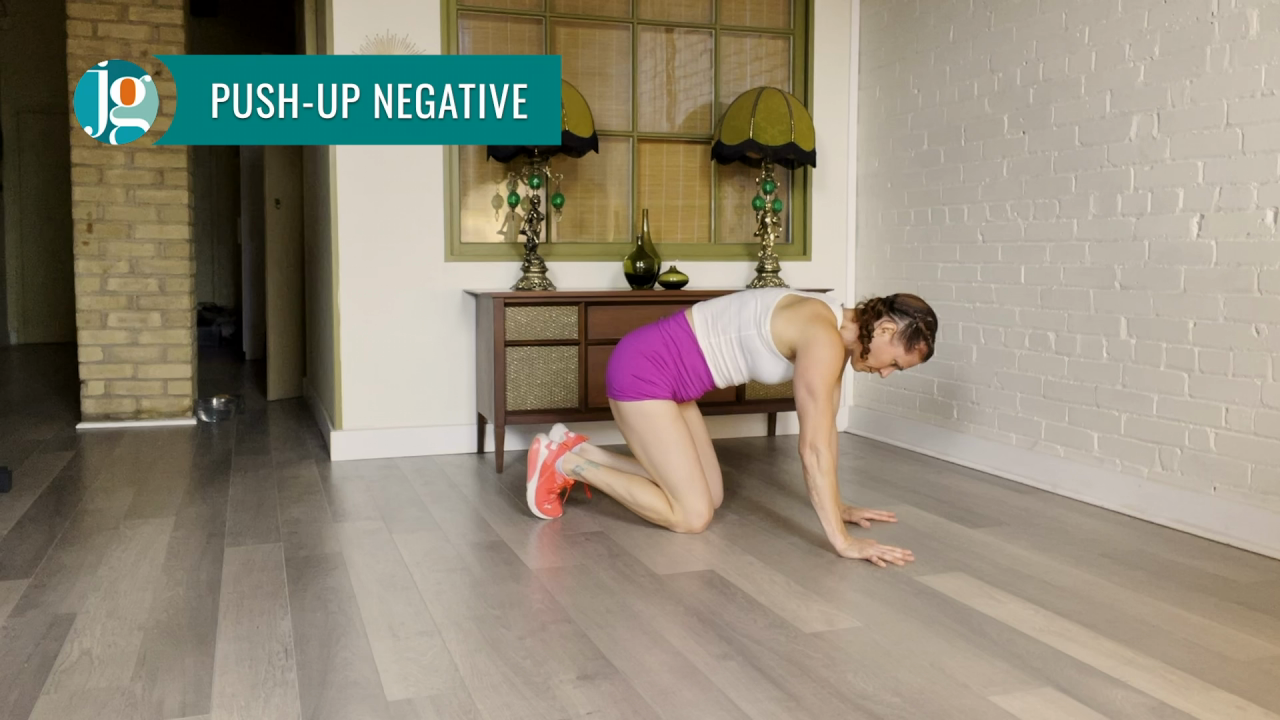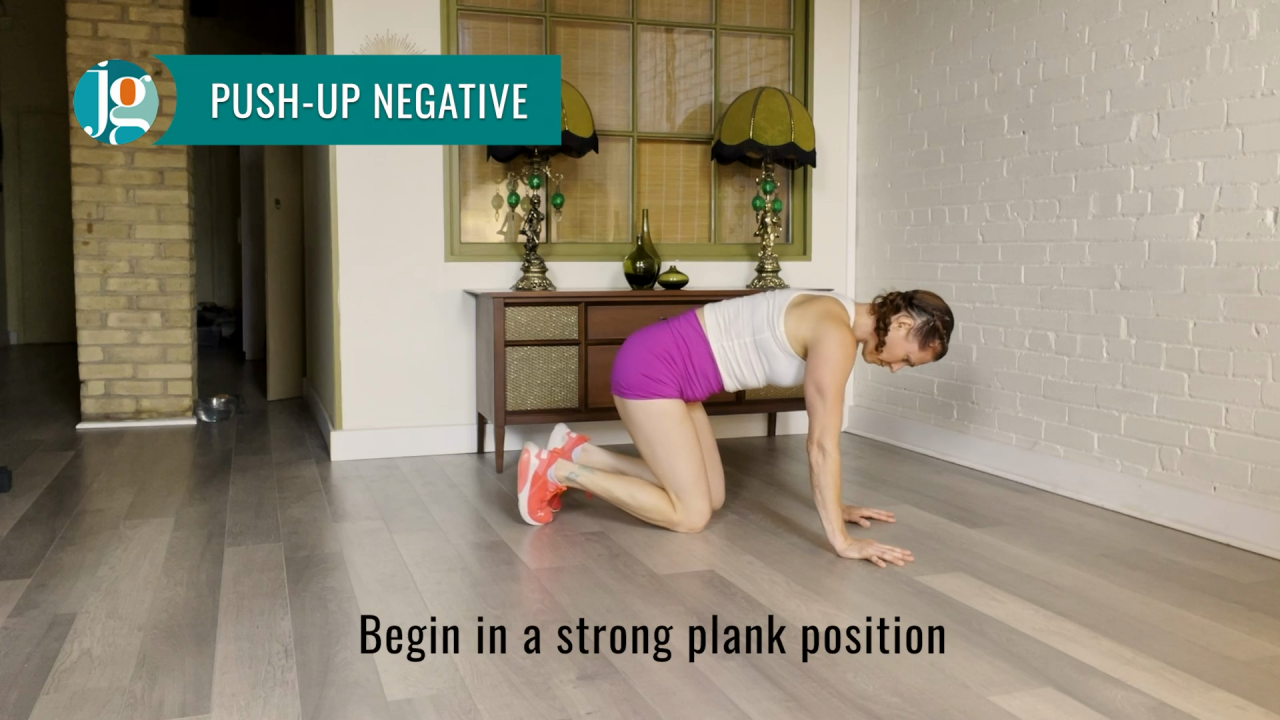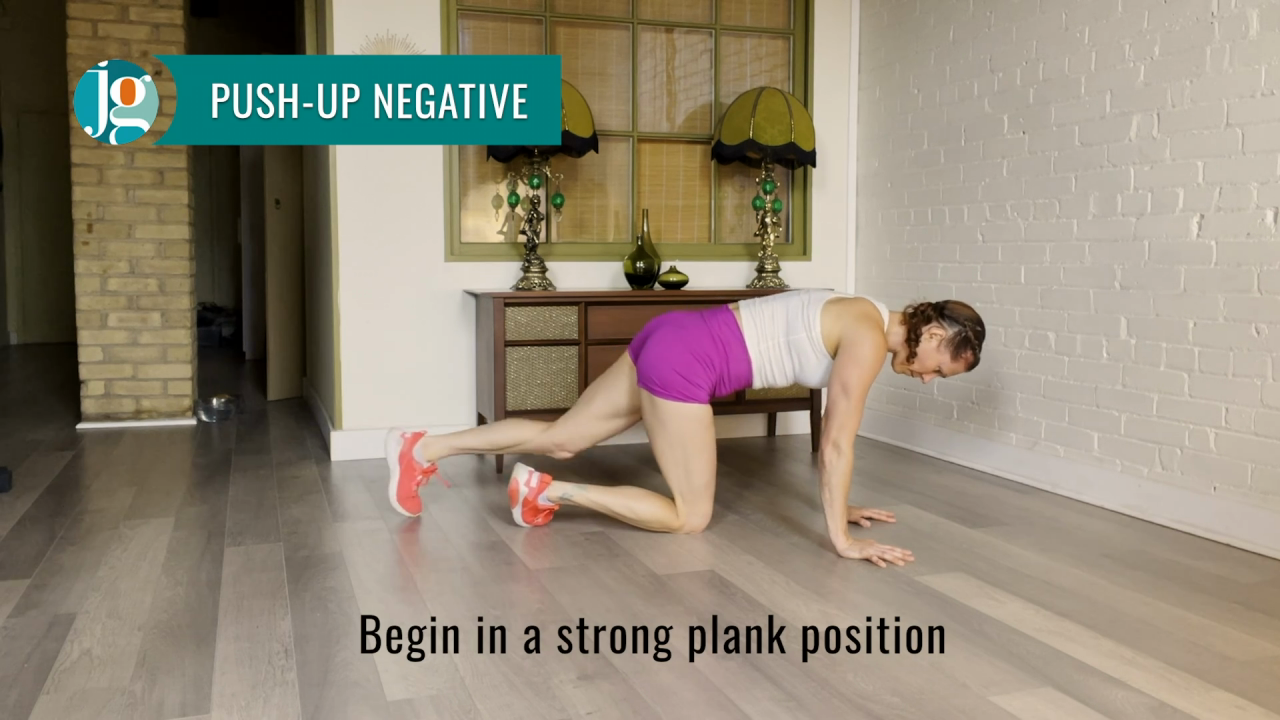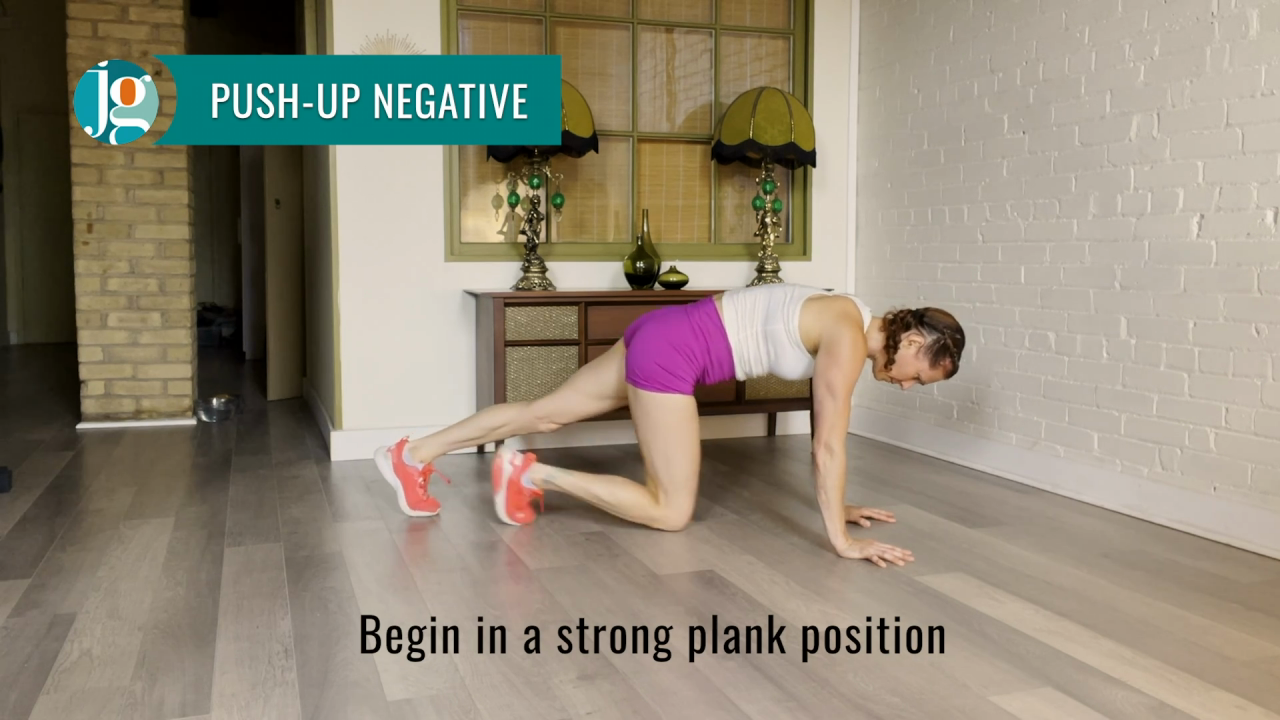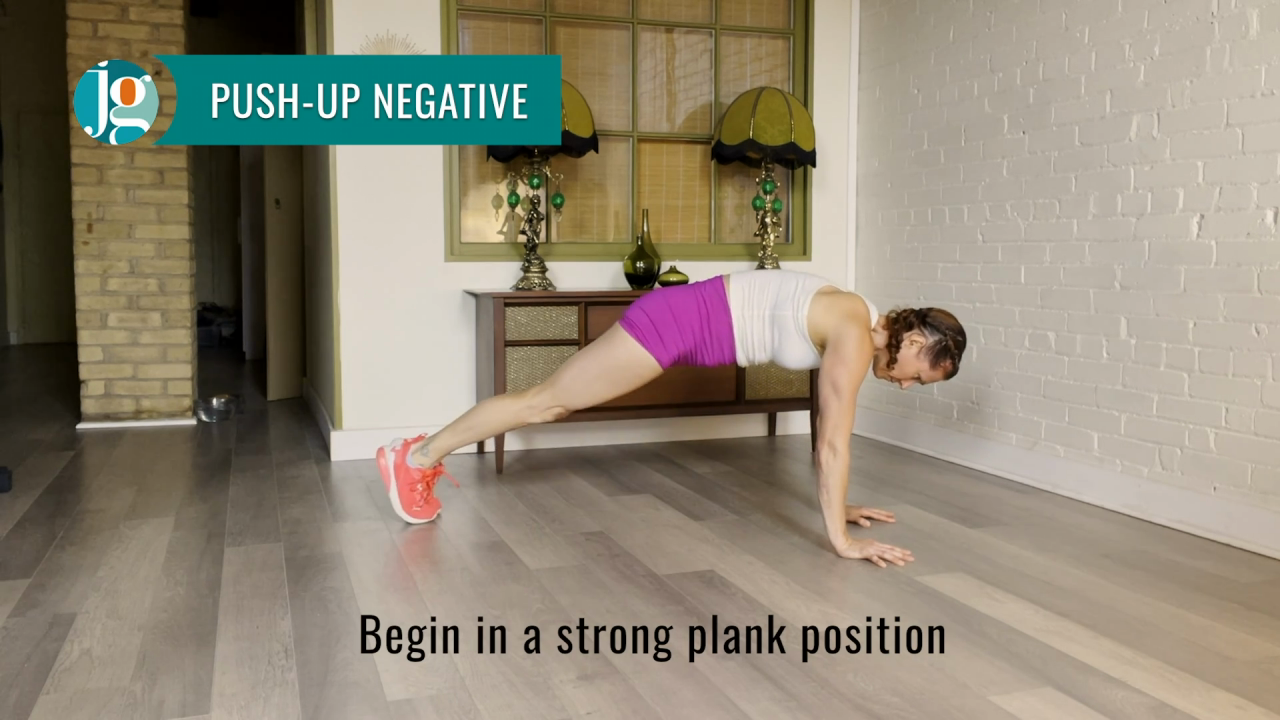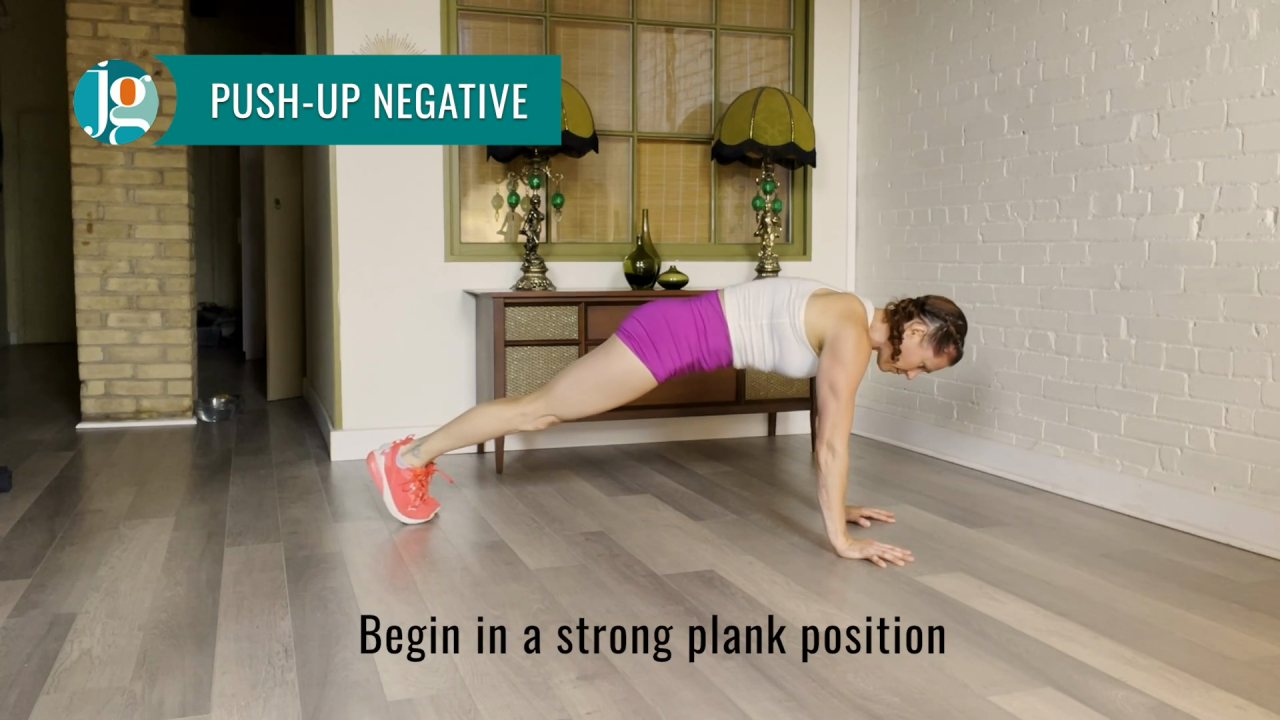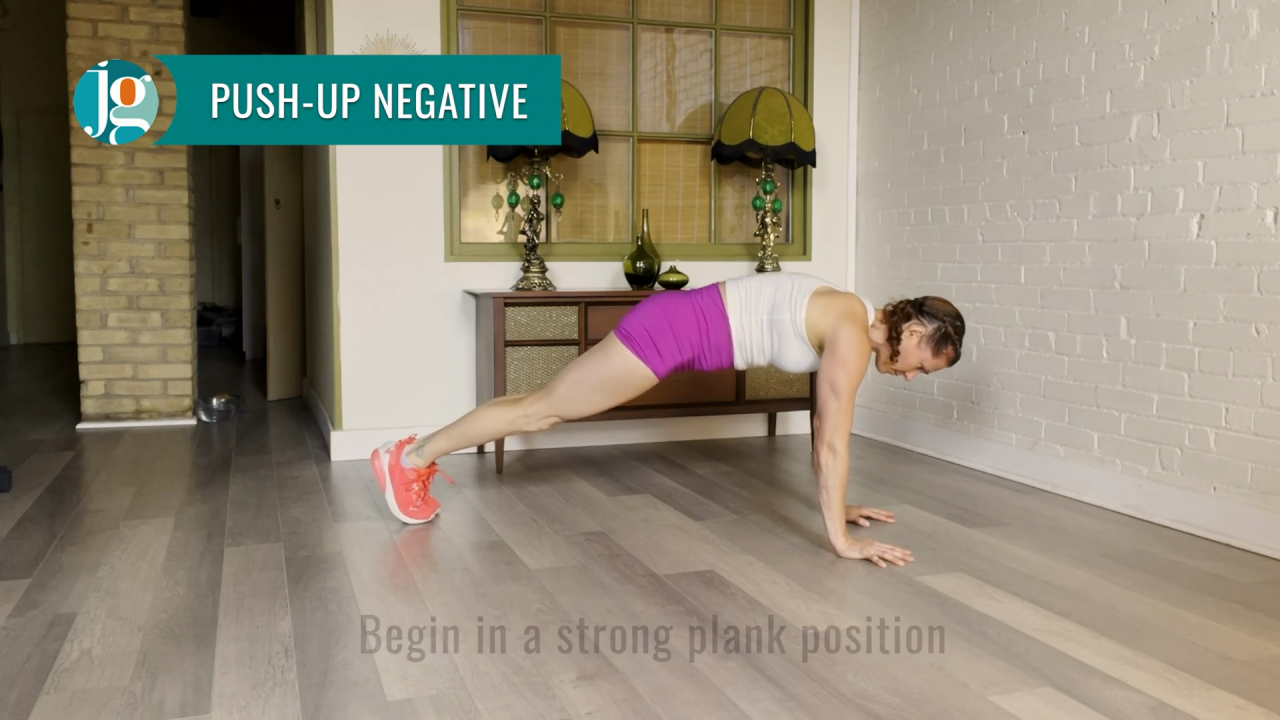
dt=0.7s
person 1, frame 1
left shoulder: (839, 332)
right shoulder: (823, 337)
left elbow: (826, 429)
right elbow: (813, 447)
left wrist: (837, 507)
right wrist: (842, 540)
left hip: (661, 370)
right hip: (641, 370)
left knee: (709, 497)
right knee: (692, 516)
left ankle: (576, 449)
right ankle: (564, 464)
person 1, frame 2
left shoulder: (842, 325)
right shoulder: (836, 335)
left elbow: (826, 434)
right elbow: (823, 445)
left wrist: (837, 506)
right wrist: (841, 540)
left hip: (662, 365)
right hip: (649, 368)
left knee: (710, 497)
right knee: (691, 515)
left ankle: (577, 452)
right ankle: (557, 471)
person 1, frame 3
left shoulder: (859, 325)
right shoulder: (870, 336)
left elbow: (833, 431)
right elbow: (837, 444)
left wrist: (839, 506)
right wrist: (842, 539)
left hip: (672, 340)
right hip: (683, 361)
left knee: (561, 439)
right knee: (690, 516)
left ankle: (419, 450)
right ankle: (548, 493)
person 1, frame 4
left shoulder: (850, 324)
right shoulder: (848, 337)
left elbow: (826, 434)
right elbow: (828, 444)
left wrist: (839, 505)
right wrist: (841, 538)
left hip: (662, 336)
right hip: (672, 351)
left knee: (543, 413)
right knee: (672, 513)
left ankle: (412, 456)
right ankle: (531, 475)
person 1, frame 5
left shoulder: (856, 325)
right shoulder: (855, 335)
left elbow: (827, 429)
right elbow: (833, 442)
left wrist: (839, 505)
right wrist: (841, 539)
left hip: (680, 320)
right hip: (674, 321)
left knee: (554, 404)
right knee: (545, 401)
left ankle: (426, 451)
right ankle: (414, 457)
person 1, frame 6
left shoulder: (850, 323)
right shoulder: (853, 333)
left elbow: (826, 430)
right elbow: (832, 442)
left wrist: (839, 505)
right wrist: (840, 539)
left hip: (681, 330)
right hip: (674, 335)
left knee: (546, 408)
right knee: (541, 409)
left ankle: (419, 454)
right ankle: (407, 458)
person 1, frame 7
left shoulder: (849, 322)
right shoulder: (854, 334)
left elbow: (825, 428)
right elbow: (833, 441)
left wrist: (837, 504)
right wrist: (840, 538)
left hip: (679, 327)
right hip: (670, 328)
left knee: (548, 406)
right knee: (543, 409)
left ankle: (421, 452)
right ankle: (409, 458)
